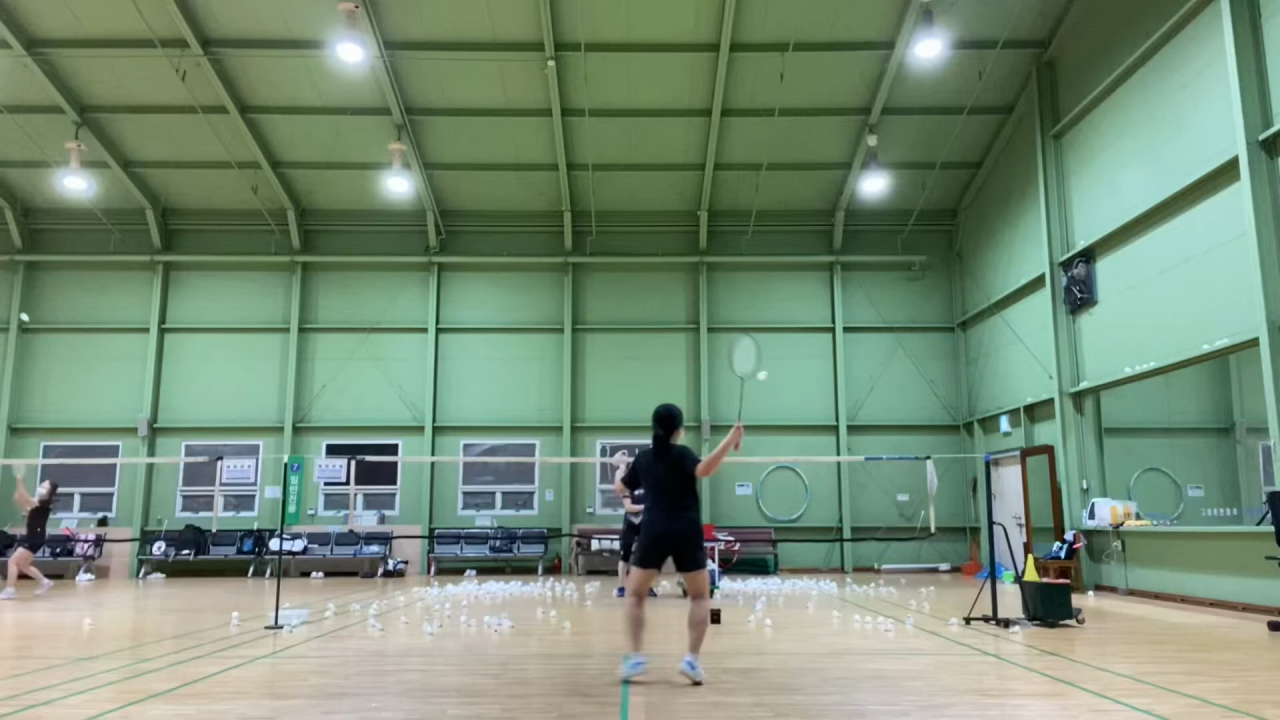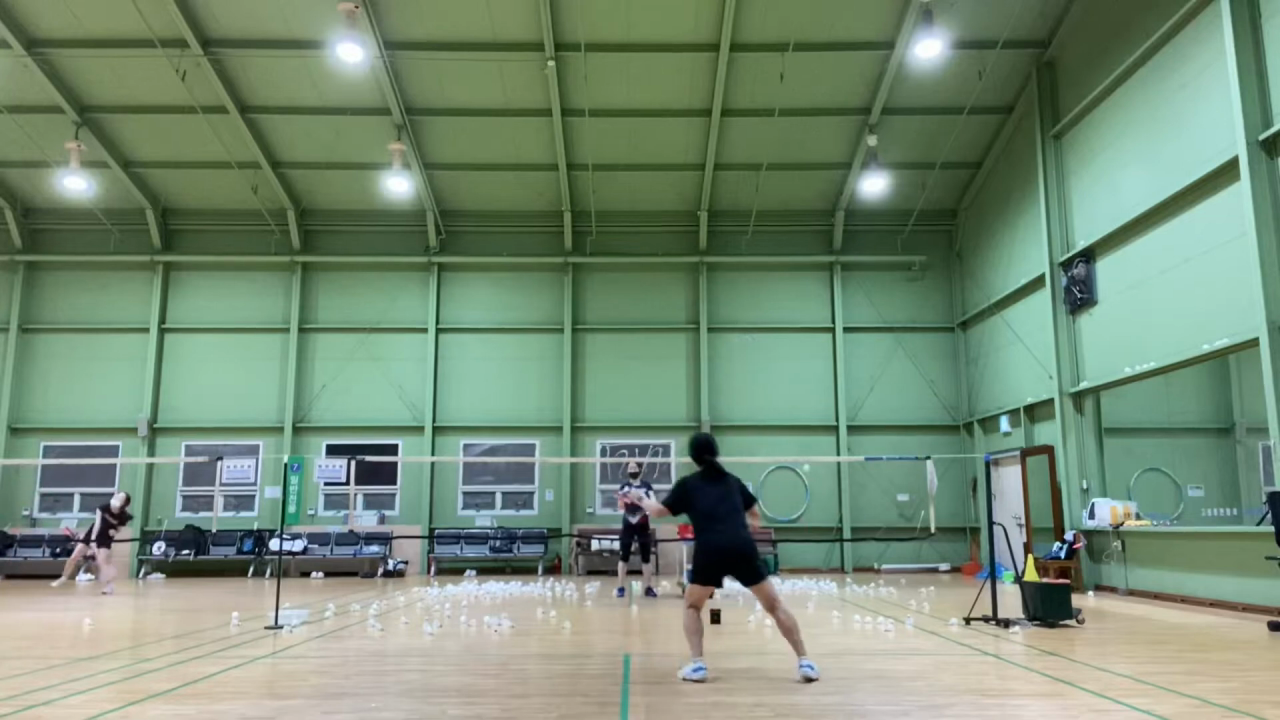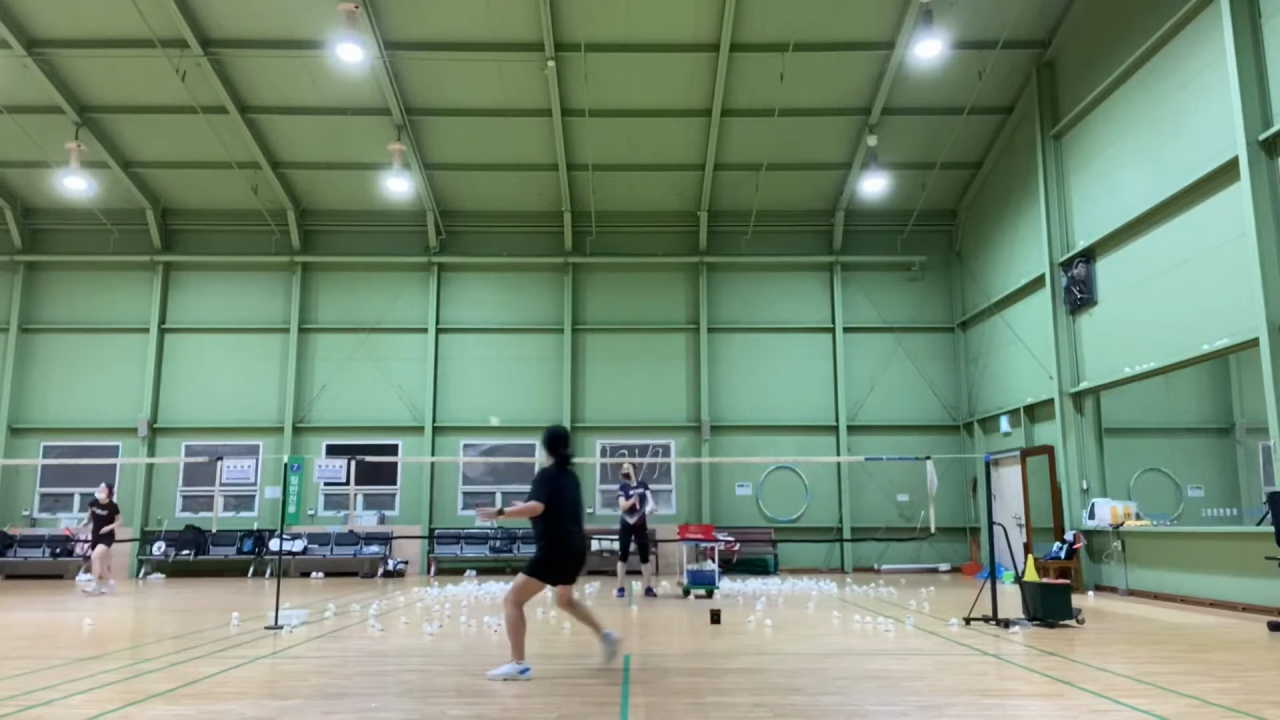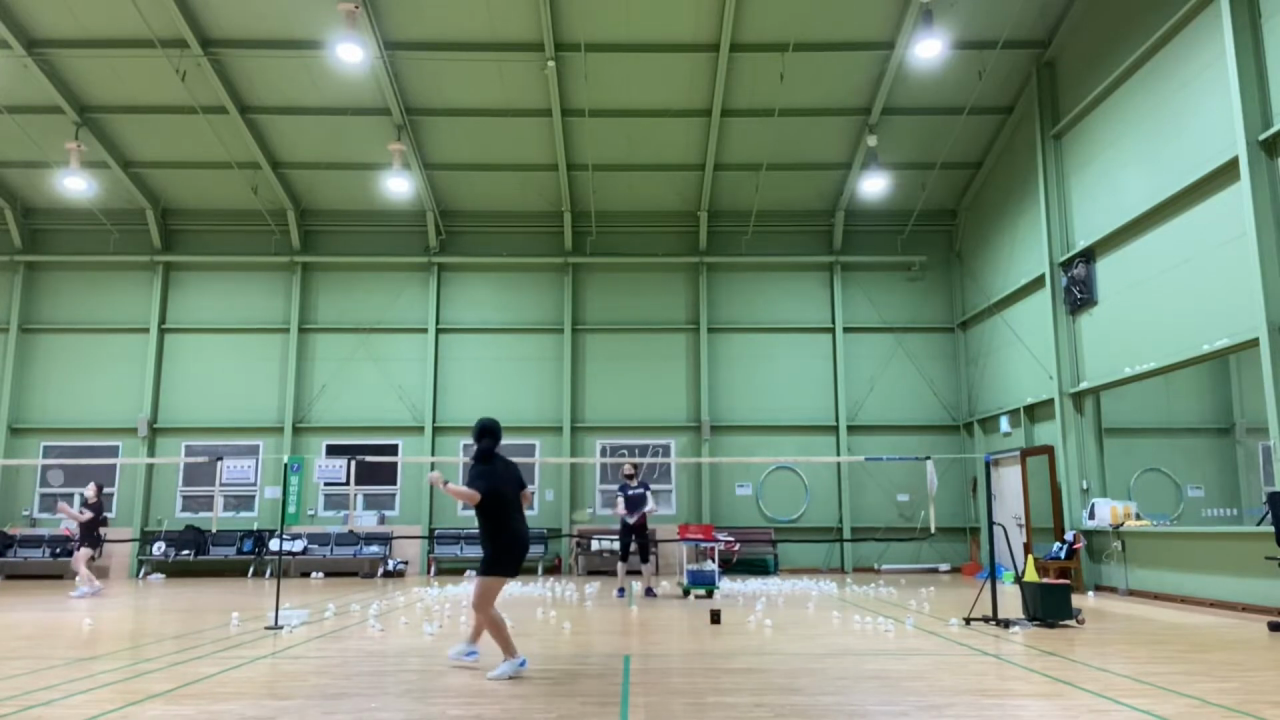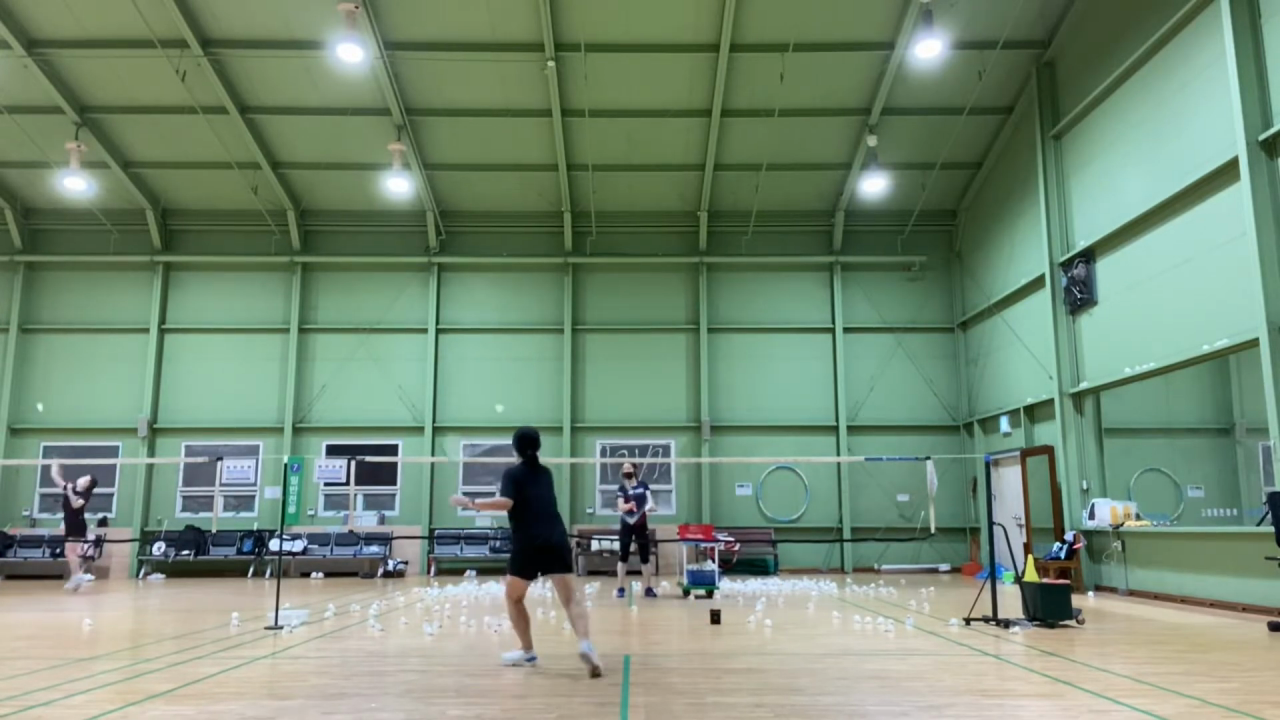
dt=0.7s
person 1, frame 1
left shoulder: (643, 458)
right shoulder: (681, 453)
left elbow: (622, 488)
right elbow: (703, 470)
right wrist: (730, 441)
left hip: (653, 534)
right hip: (686, 534)
left knee: (634, 595)
right knee: (700, 598)
left ankle: (635, 657)
right ankle: (692, 659)
person 1, frame 2
left shoulder: (687, 484)
right shoulder: (733, 481)
left elbow: (658, 511)
right elbow: (755, 514)
left wrist: (640, 499)
right wrist: (754, 524)
left hip: (709, 551)
right hip: (743, 548)
left knee: (692, 608)
right knee: (775, 605)
left ankle: (697, 663)
right ankle: (804, 662)
person 1, frame 3
left shoulder: (546, 474)
right shoulder: (570, 476)
left elbow: (537, 508)
left wrist: (501, 512)
right wrist: (522, 507)
left hip: (554, 551)
right hip: (576, 548)
left knee: (512, 601)
right knee: (564, 600)
left ankle: (518, 665)
right ankle: (605, 635)
person 1, frame 4
left shoulder: (481, 467)
right shoulder: (508, 466)
left elbow: (472, 497)
right elbow: (526, 498)
left wrist: (443, 483)
left hip: (502, 544)
right hip: (514, 539)
left knee: (481, 604)
right knee: (482, 599)
left ankle: (514, 659)
right ankle: (471, 646)
person 1, frame 5
left shoulder: (513, 473)
right shoulder: (544, 473)
left elbow: (506, 502)
left wrist: (471, 503)
left hip: (528, 546)
right hip: (557, 542)
left knee: (513, 598)
right knee: (571, 601)
left ankle: (528, 652)
right ankle: (585, 646)
